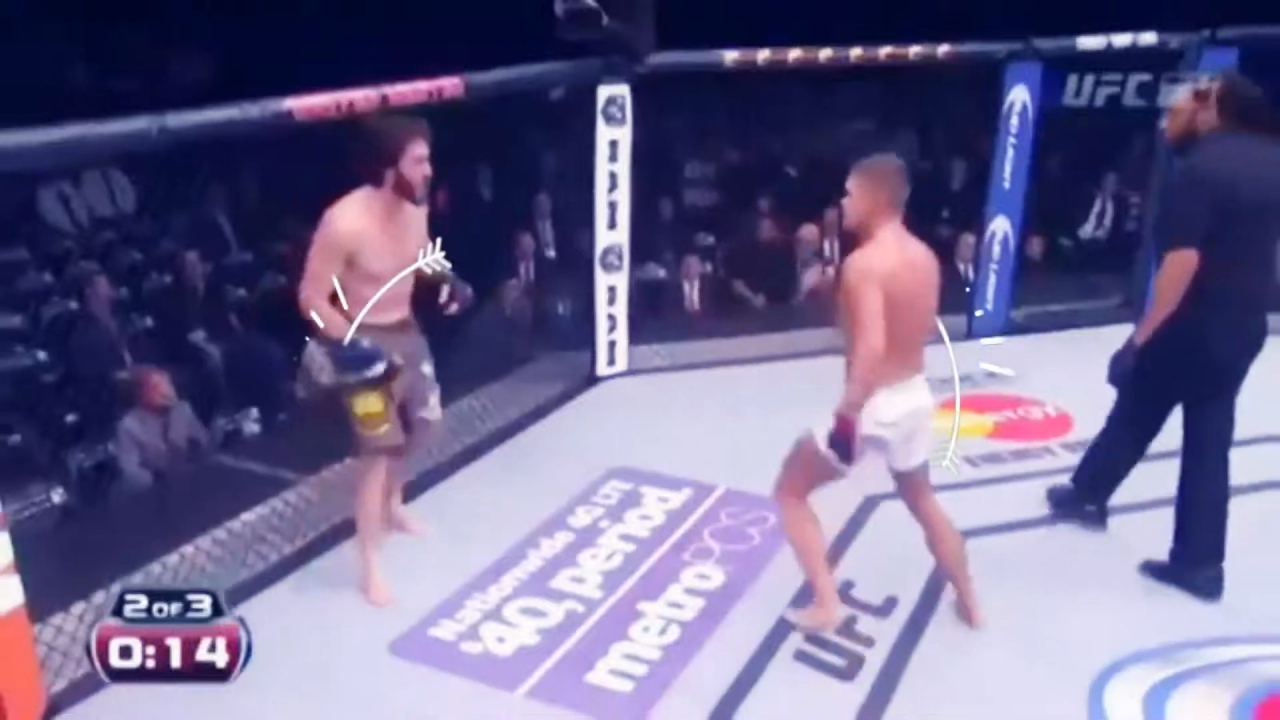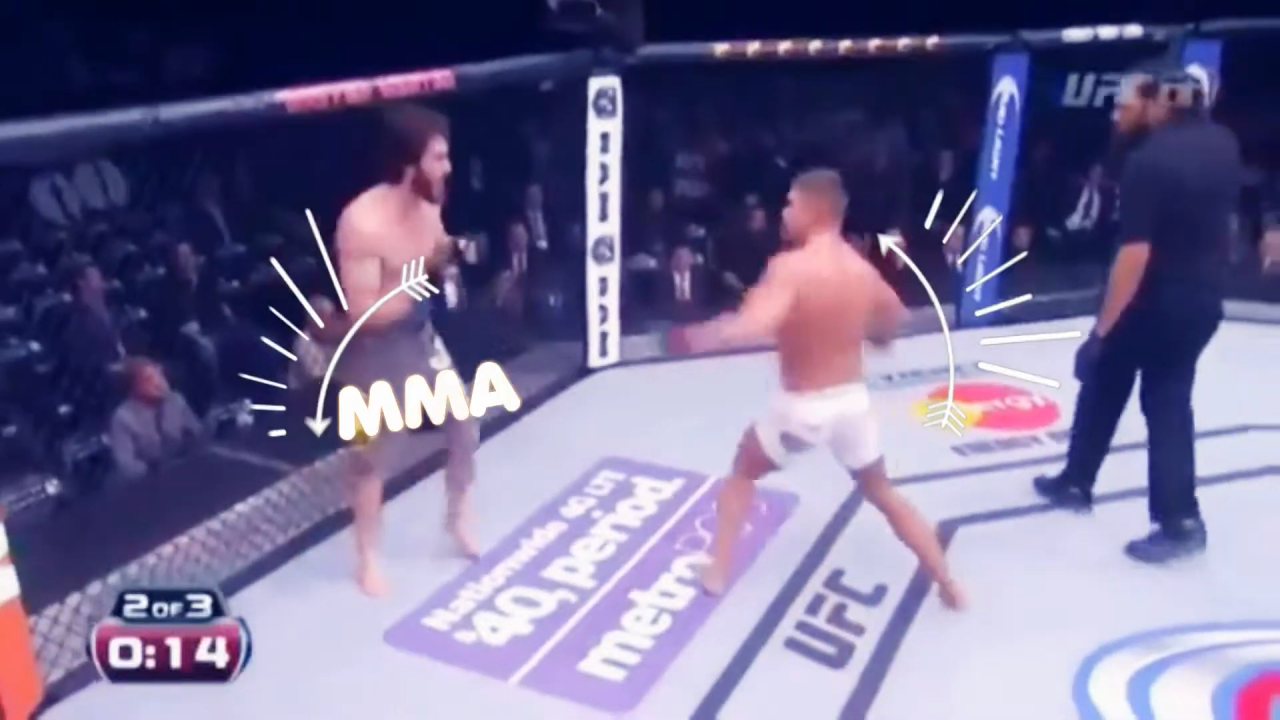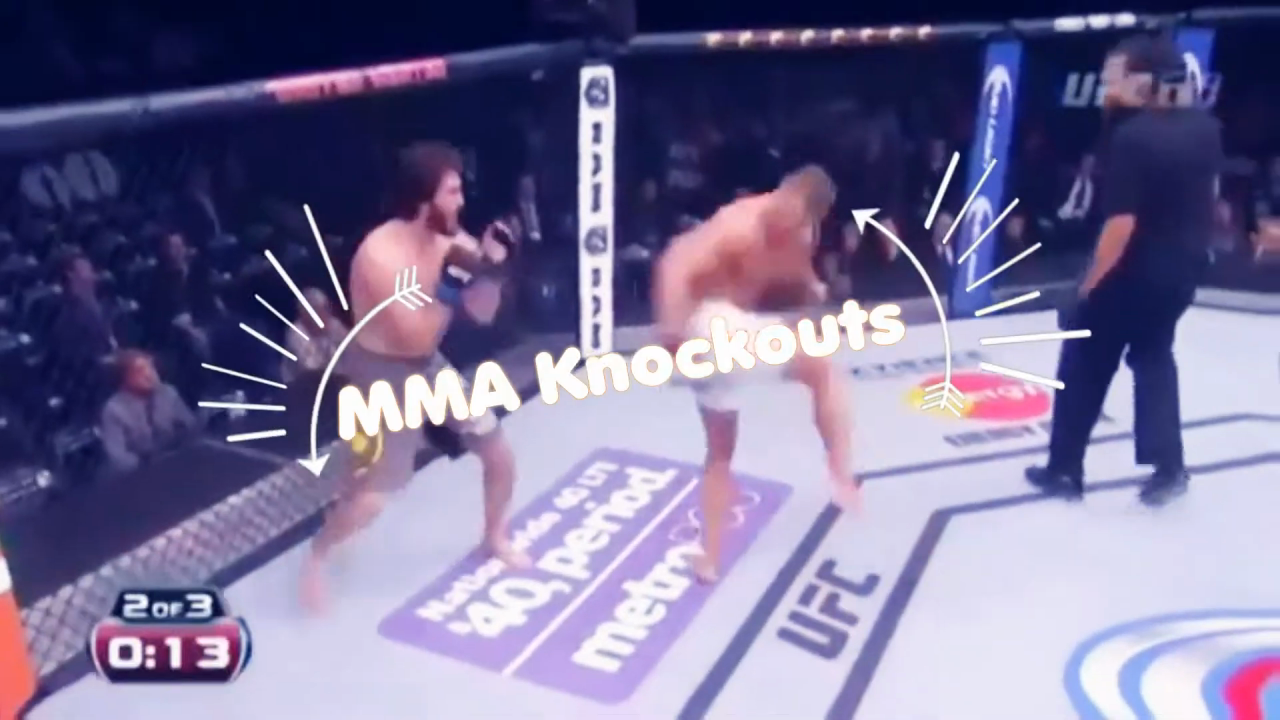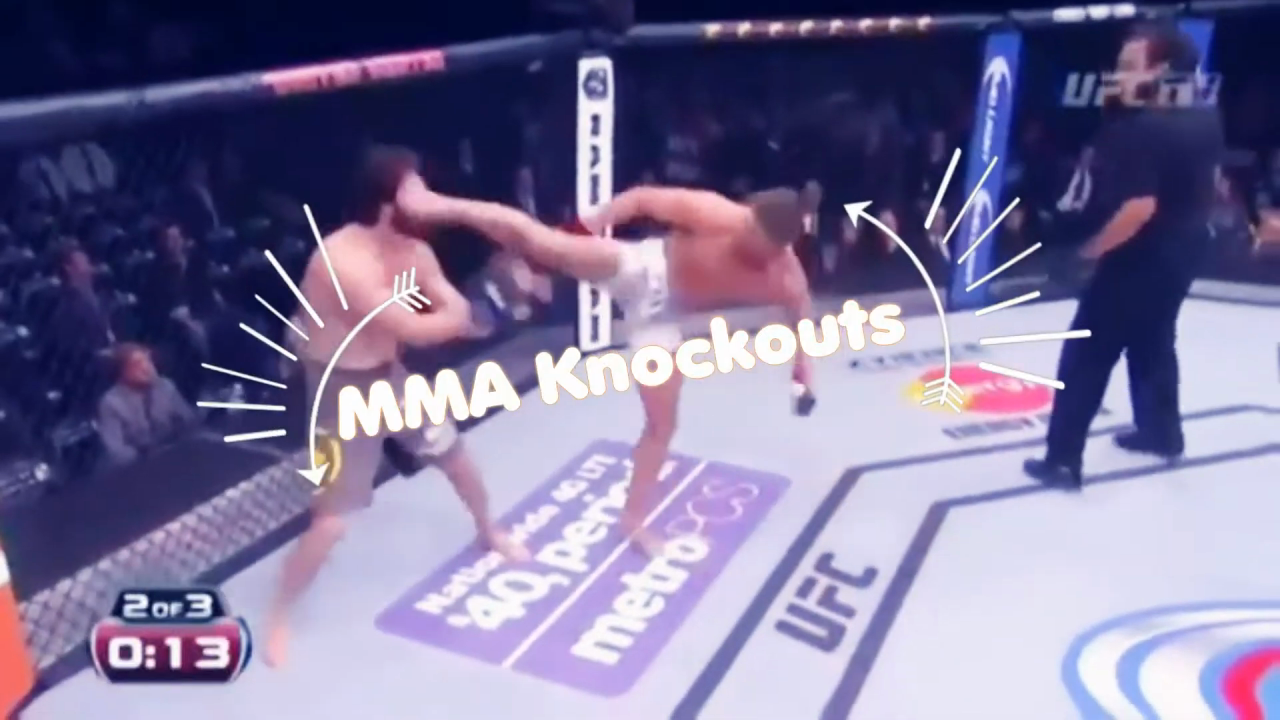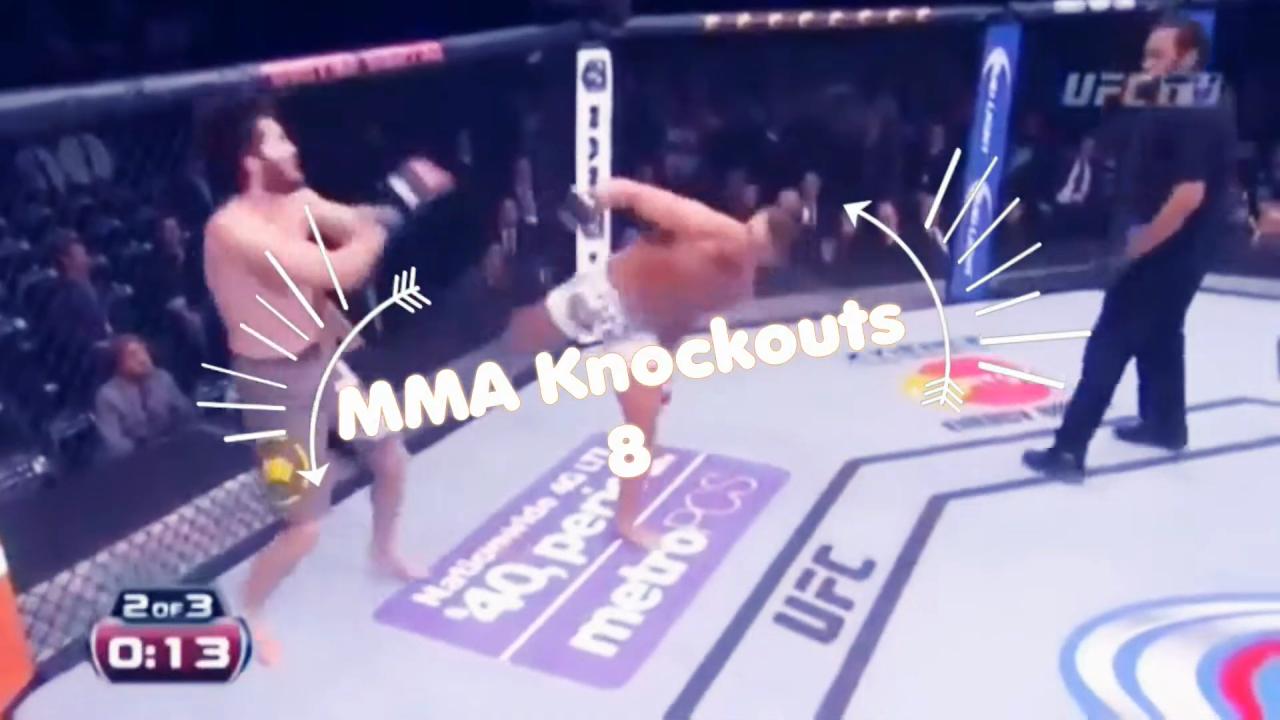
dt=0.2s
person 1, frame 1
left shoulder: (415, 208)
right shoulder: (343, 225)
right elbow: (310, 299)
right wrist: (355, 346)
left hip: (407, 335)
right hip: (367, 347)
left knee: (421, 430)
right knee: (380, 454)
left ankle: (390, 503)
right ankle: (369, 566)
person 1, frame 2
left shoulder: (427, 206)
right shoulder: (362, 223)
right elbow: (362, 313)
left wrist: (456, 253)
right wrist: (422, 299)
left hip: (417, 335)
right hip: (371, 349)
left knee: (464, 434)
right knee: (374, 463)
left ankle: (457, 521)
right ankle: (367, 557)
person 1, frame 3
left shoulder: (453, 240)
right shoulder: (381, 258)
left elbow: (483, 313)
right elbow: (416, 338)
left wrist: (492, 266)
right wrist: (451, 285)
left hip: (428, 367)
right hip: (380, 375)
left knee: (500, 453)
right knee: (369, 495)
left ankle: (495, 537)
right ankle: (318, 556)
person 1, frame 4
left shoulder: (410, 247)
right shoulder: (344, 261)
left elbow: (448, 308)
right elbow: (414, 329)
right wrist: (480, 316)
left hip: (386, 376)
right hip: (337, 389)
left knee: (458, 460)
right knee: (331, 523)
left ankle: (490, 534)
right ankle: (278, 617)
person 1, frame 5
left shoulder: (294, 201)
right shoulder: (234, 229)
left elbow: (353, 223)
right elbow: (341, 273)
left wrist: (409, 188)
right wrist: (392, 212)
left hip: (322, 361)
right hip: (274, 383)
left knee: (391, 455)
right knee: (308, 520)
left ankle: (385, 550)
right ankle: (247, 614)
person 2, frame 1
left shoulder: (1196, 170)
left elbow: (1181, 263)
left wrist: (1139, 338)
left hip: (1194, 322)
left knee: (1137, 413)
right knee: (1209, 436)
left ankle: (1089, 497)
right ankle: (1200, 562)
person 2, frame 2
left shoulder: (1148, 164)
right shoulder: (1222, 142)
left elbow: (1135, 255)
right elbow: (1224, 211)
left wrist: (1101, 328)
left hip: (1153, 300)
right hip: (1204, 298)
left knee: (1103, 387)
right knee: (1170, 404)
left ankle: (1075, 482)
right ankle: (1179, 518)
person 2, frame 3
left shoulder: (1131, 140)
right shoulder: (1203, 121)
left elbow: (1121, 226)
right elbow: (1207, 190)
left wrist: (1084, 293)
left hip: (1134, 271)
right hip: (1184, 266)
left knee: (1083, 367)
right knee: (1153, 358)
left ankle: (1064, 470)
right ankle: (1167, 466)
person 2, frame 4
left shoulder: (1149, 125)
right shoulder: (1204, 112)
left elbow: (1140, 208)
right elbow: (1206, 181)
left wrist: (1088, 251)
left hip: (1141, 256)
right hip: (1183, 250)
left knee: (1086, 356)
right knee: (1152, 339)
left ankle: (1063, 460)
right ankle: (1161, 433)
person 2, frame 5
left shoulder: (1190, 114)
right shoulder: (1203, 102)
left elbow: (1188, 196)
left wrist: (1131, 250)
left hip: (1172, 244)
right hip: (1192, 242)
left knee: (1110, 343)
right knee: (1161, 330)
left ankle: (1069, 450)
right ankle: (1165, 424)
person 3, frame 1
left shoulder: (862, 264)
right shoulder: (922, 255)
left elbow: (871, 346)
left wrist: (846, 418)
left hip: (872, 409)
right hip: (914, 398)
left knee: (792, 491)
right knee: (923, 504)
left ankle: (825, 603)
right ankle: (968, 602)
person 3, frame 2
left shoulder: (789, 267)
right shoulder: (864, 272)
left elbow: (754, 329)
right elbow: (891, 323)
left wrist: (689, 338)
left hip: (799, 411)
right hip: (852, 406)
left knee: (743, 474)
right knee: (886, 498)
left ankle: (718, 572)
right ankle: (947, 584)
person 3, frame 3
left shoulder: (799, 236)
right shoulder: (739, 223)
left elbow: (801, 275)
right elbow: (675, 265)
left wrist: (818, 292)
right wrist: (673, 329)
right hip: (721, 329)
left knee: (719, 451)
right knee: (825, 368)
left ankle: (710, 556)
right ankle: (841, 478)
person 3, frame 4
left shoulder: (785, 281)
right shoulder: (717, 215)
left elbow: (801, 322)
right elbow: (644, 198)
left wrist: (804, 375)
right wrist: (589, 227)
left hip: (661, 312)
right hip: (648, 271)
left knee: (661, 428)
right knee: (544, 241)
left ankle: (635, 521)
right ankle: (443, 206)
person 3, frame 5
left shoulder: (737, 291)
right shoulder: (703, 227)
right elbow: (627, 191)
right wrist: (596, 196)
left hip: (637, 330)
right hip: (602, 293)
left knee: (643, 431)
right knee: (527, 333)
left ankle: (627, 520)
